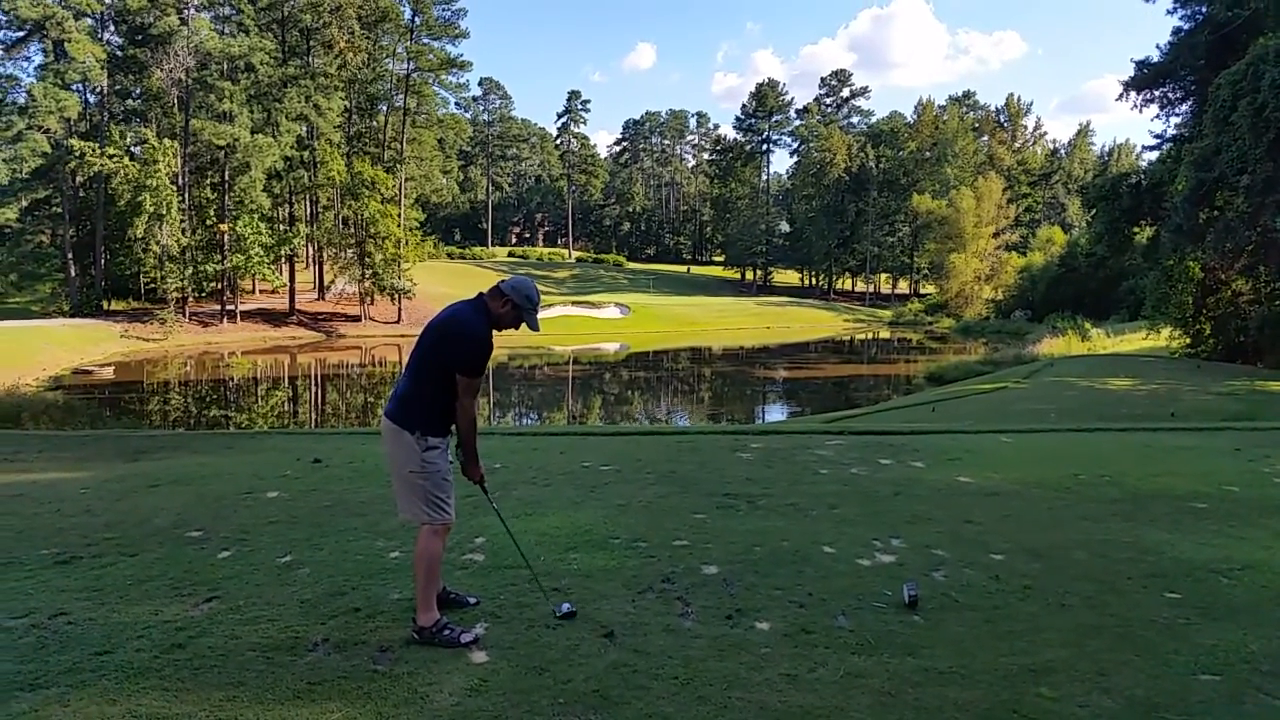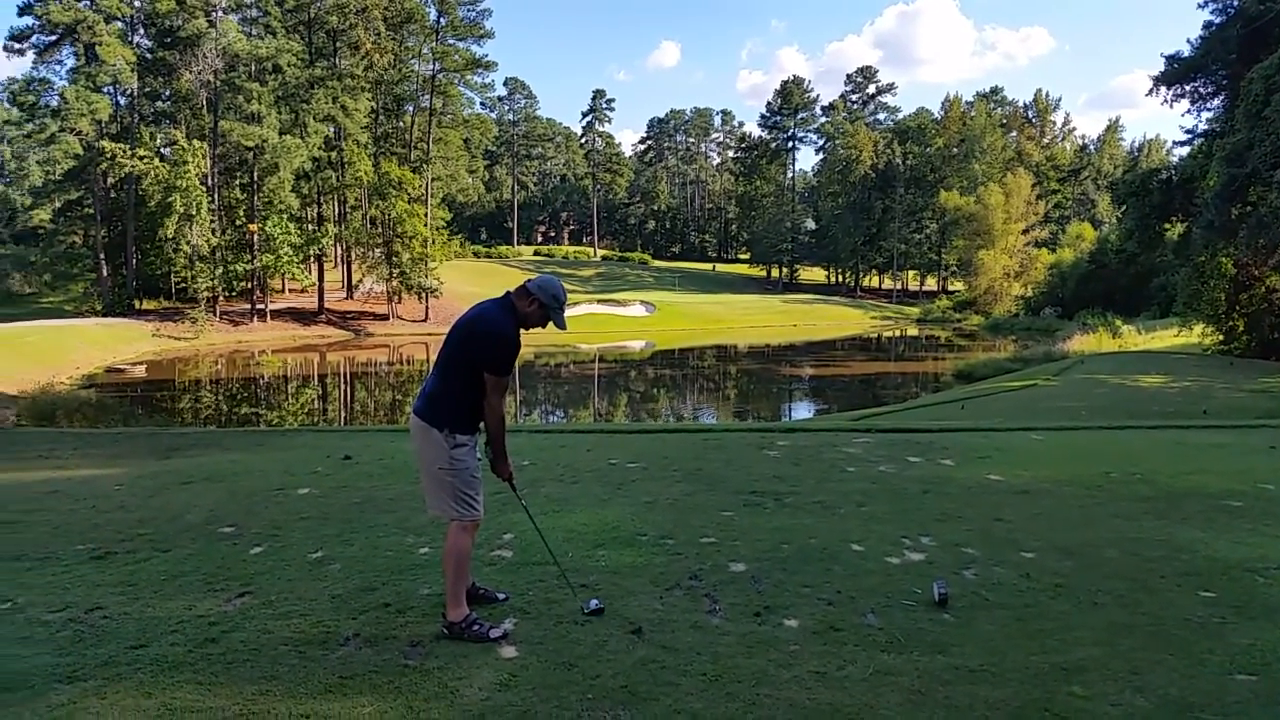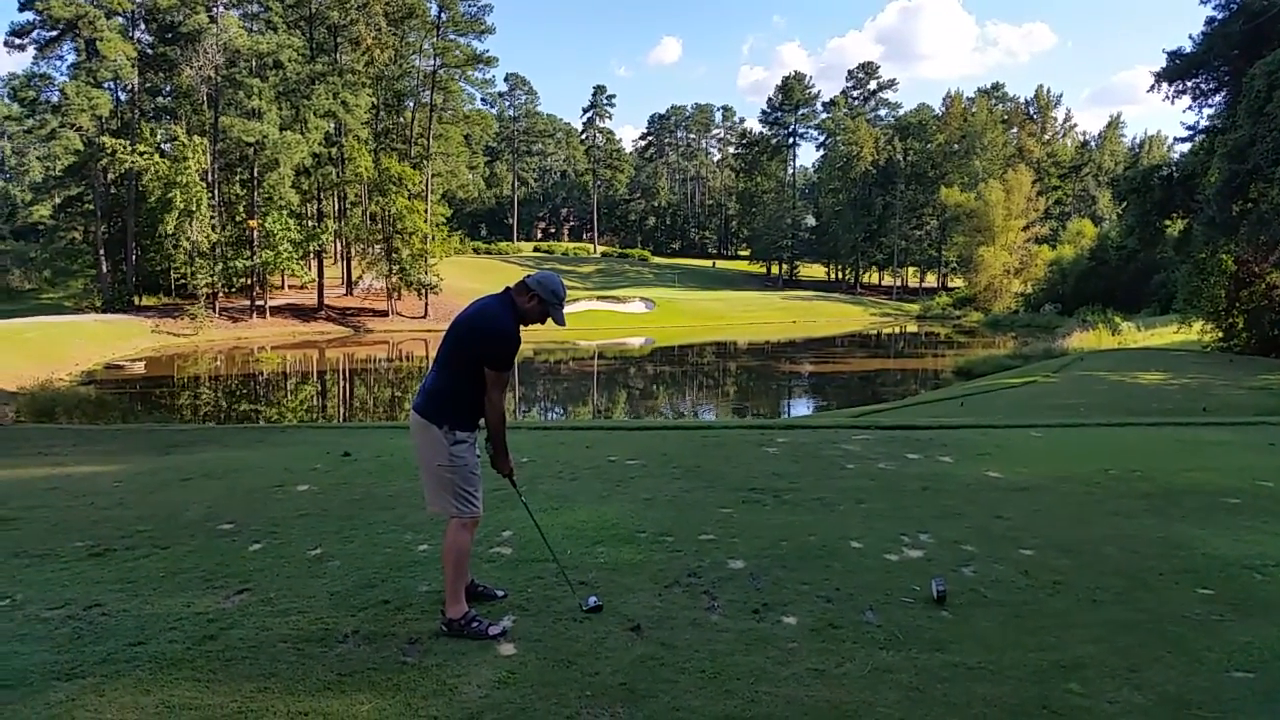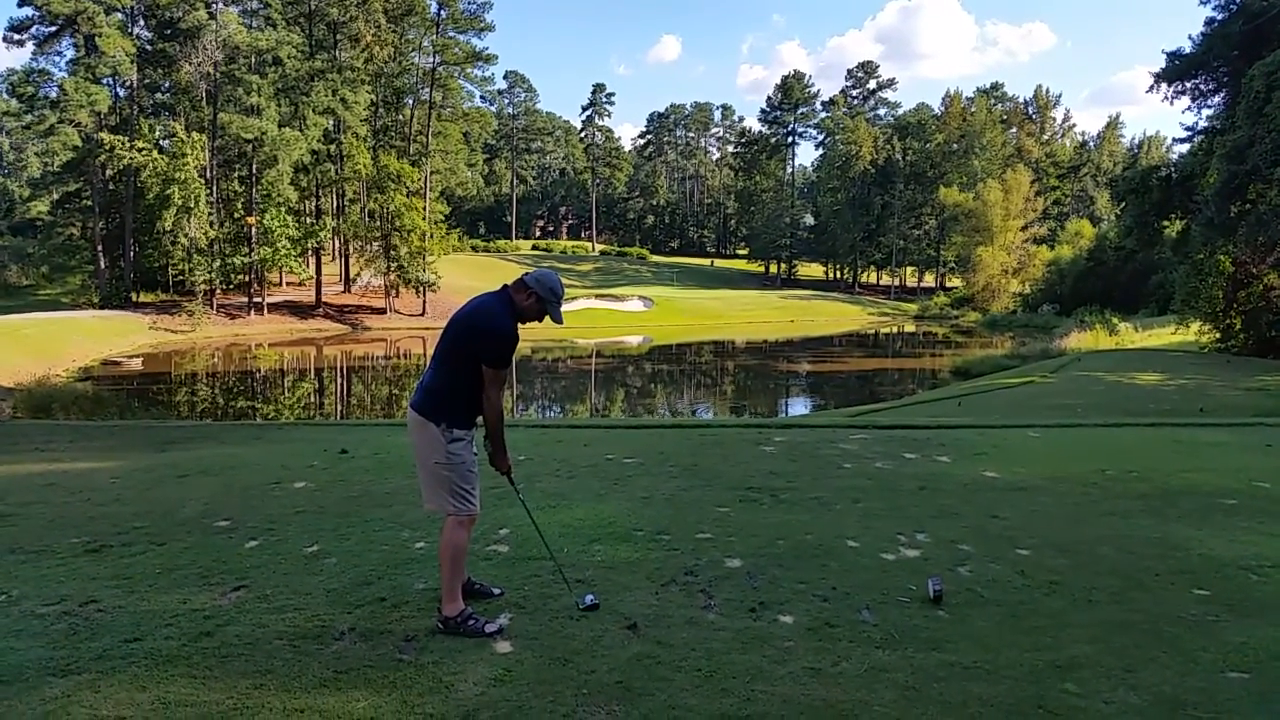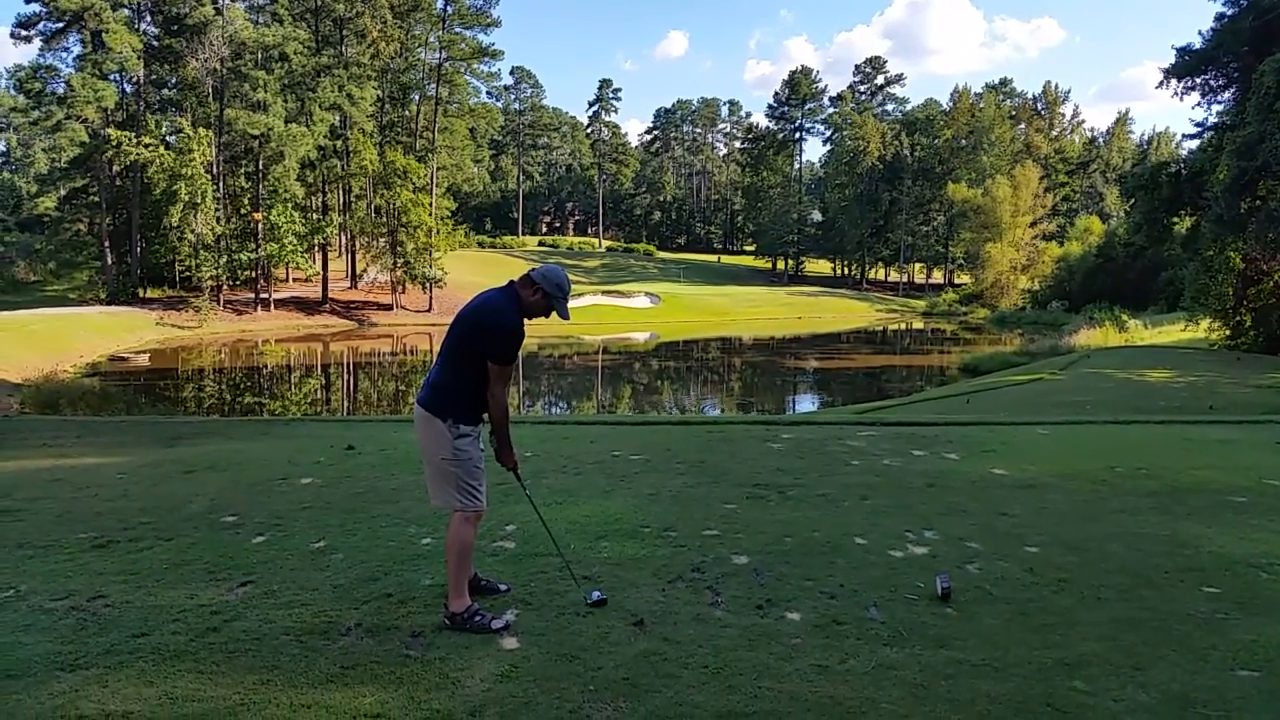
dt=0.3s
person 1, frame 1
left shoulder: (466, 313)
right shoulder: (474, 331)
right elbow: (464, 403)
left wrist: (464, 451)
right wrist: (471, 460)
left hip: (416, 423)
right hip: (416, 430)
left knee: (436, 517)
right knee: (435, 522)
left ankle: (434, 590)
right ankle: (427, 620)
person 1, frame 2
left shoulder: (493, 313)
right shoulder: (502, 331)
right elbow: (493, 402)
left wrist: (493, 449)
right wrist: (500, 458)
left hip: (444, 421)
right hip: (445, 428)
left knee: (464, 514)
right knee: (465, 519)
left ankle: (463, 585)
right ankle: (456, 615)
person 1, frame 3
left shoulder: (493, 308)
right shoulder: (502, 326)
right elbow: (493, 397)
left wrist: (494, 446)
right wrist: (501, 454)
left hip: (444, 417)
right hip: (445, 425)
left knee: (464, 511)
right knee: (464, 516)
left ankle: (462, 583)
right ankle: (455, 612)
person 1, frame 4
left shoulder: (490, 306)
right shoulder: (499, 324)
right elbow: (491, 395)
left wrist: (491, 443)
right wrist: (499, 451)
left hip: (441, 414)
right hip: (442, 422)
left knee: (461, 508)
right knee: (461, 514)
left ankle: (459, 581)
right ankle: (451, 611)
person 1, frame 5
left shoulder: (497, 301)
right shoulder: (506, 319)
right elbow: (496, 392)
left wrist: (498, 439)
right wrist: (505, 447)
left hip: (448, 411)
right hip: (449, 419)
left knee: (468, 504)
right knee: (467, 510)
left ankle: (465, 577)
right ankle: (458, 607)
